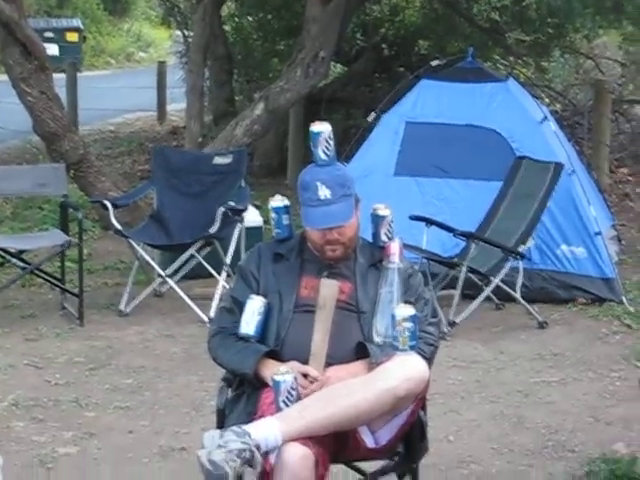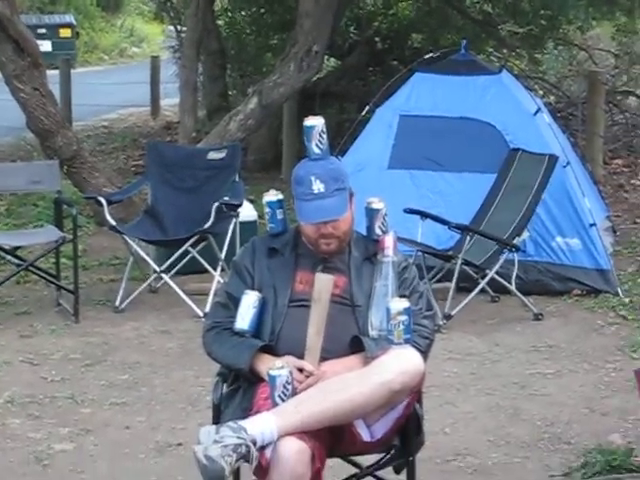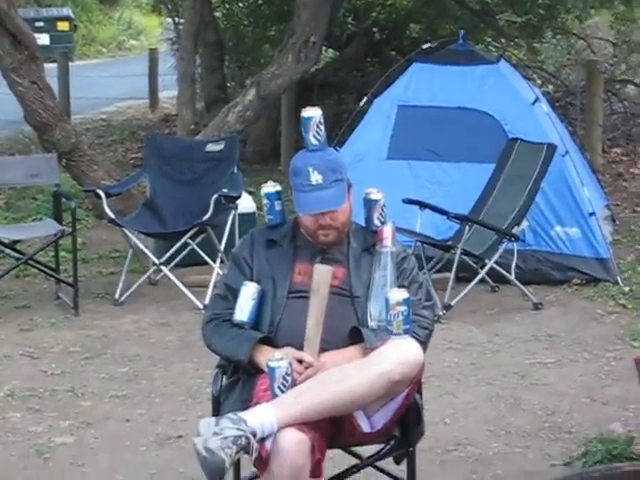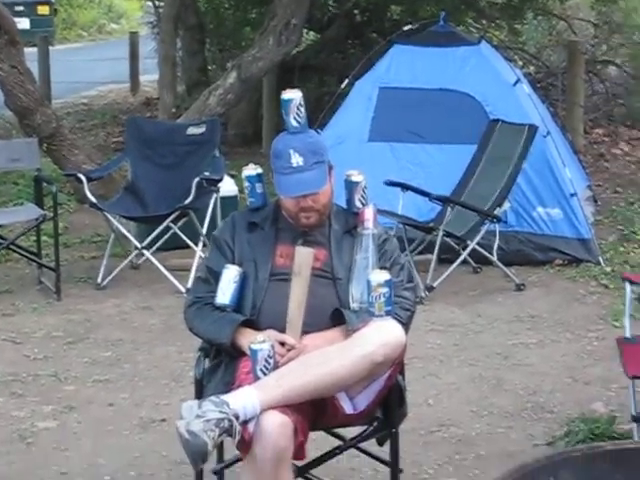
dt=0.1s
person 1, frame 1
right shoulder: (266, 260)
left elbow: (424, 340)
right elbow: (223, 336)
left wrist: (353, 374)
right wrist: (270, 369)
left hip: (368, 410)
left knee: (412, 371)
left ankle: (253, 436)
person 1, frame 2
right shoulder: (261, 255)
left elbow: (419, 333)
right elbow: (218, 331)
left wrist: (347, 369)
right wrist: (267, 364)
left hip: (364, 401)
right hip: (286, 395)
left knee: (407, 363)
left ankle: (249, 432)
person 1, frame 3
right shoulder: (260, 247)
left elbow: (419, 324)
right elbow: (217, 323)
left wrist: (346, 359)
right wrist: (266, 355)
left hip: (364, 394)
right hip: (285, 385)
left knee: (406, 354)
right knee: (288, 447)
left ankle: (248, 424)
person 1, frame 4
right shoulder: (241, 229)
left elbow: (400, 305)
right elbow: (199, 307)
left wrist: (329, 341)
right wrist: (248, 338)
left hip: (346, 374)
right hip: (267, 369)
left knee: (389, 336)
right knee: (270, 431)
left ankle: (230, 408)
